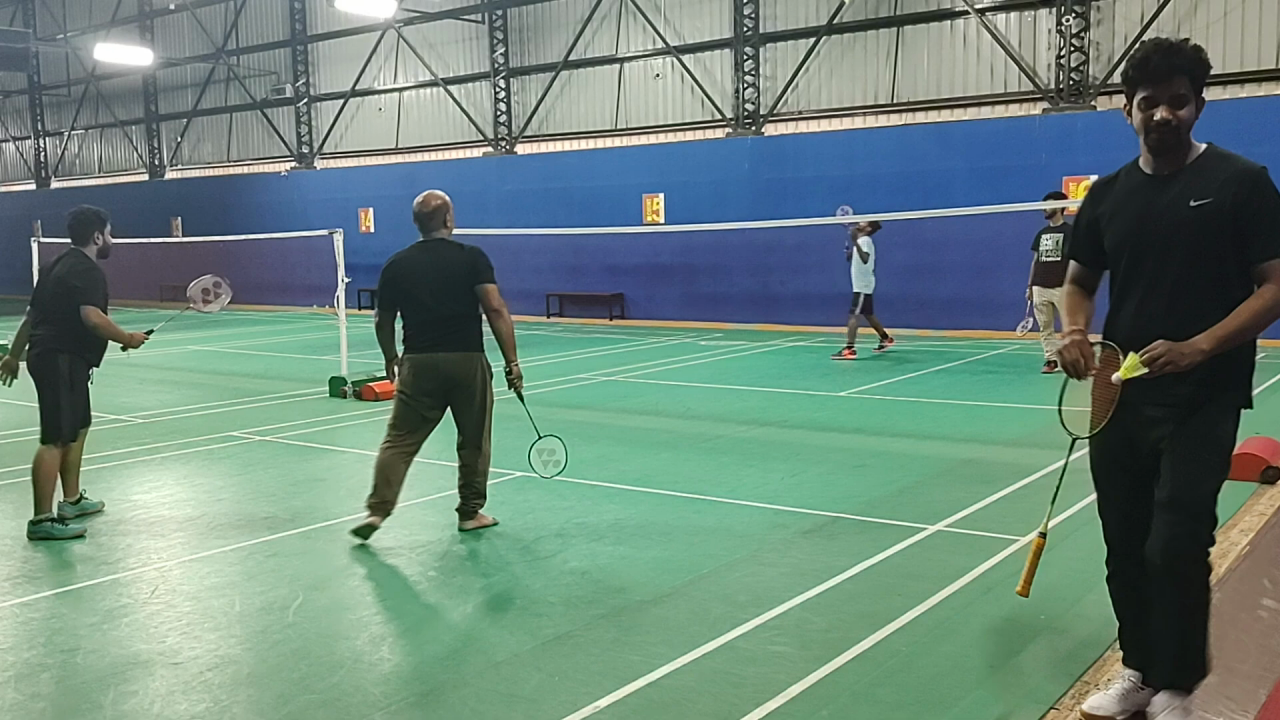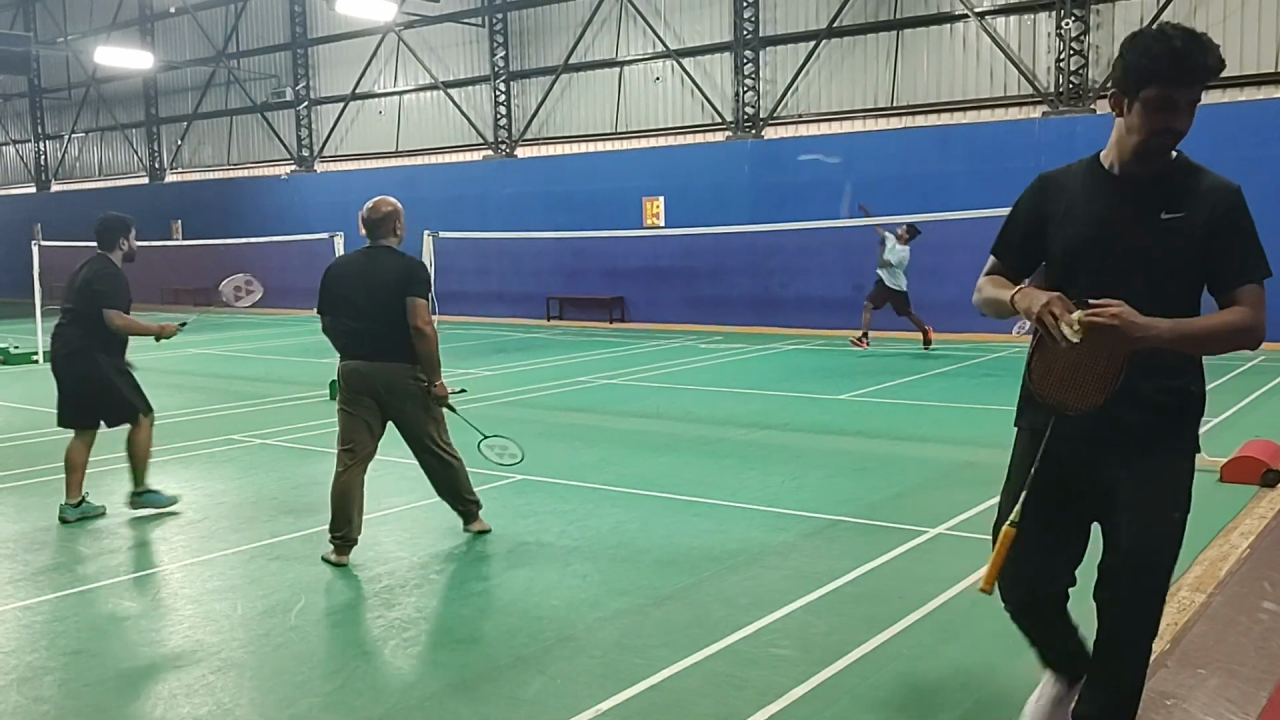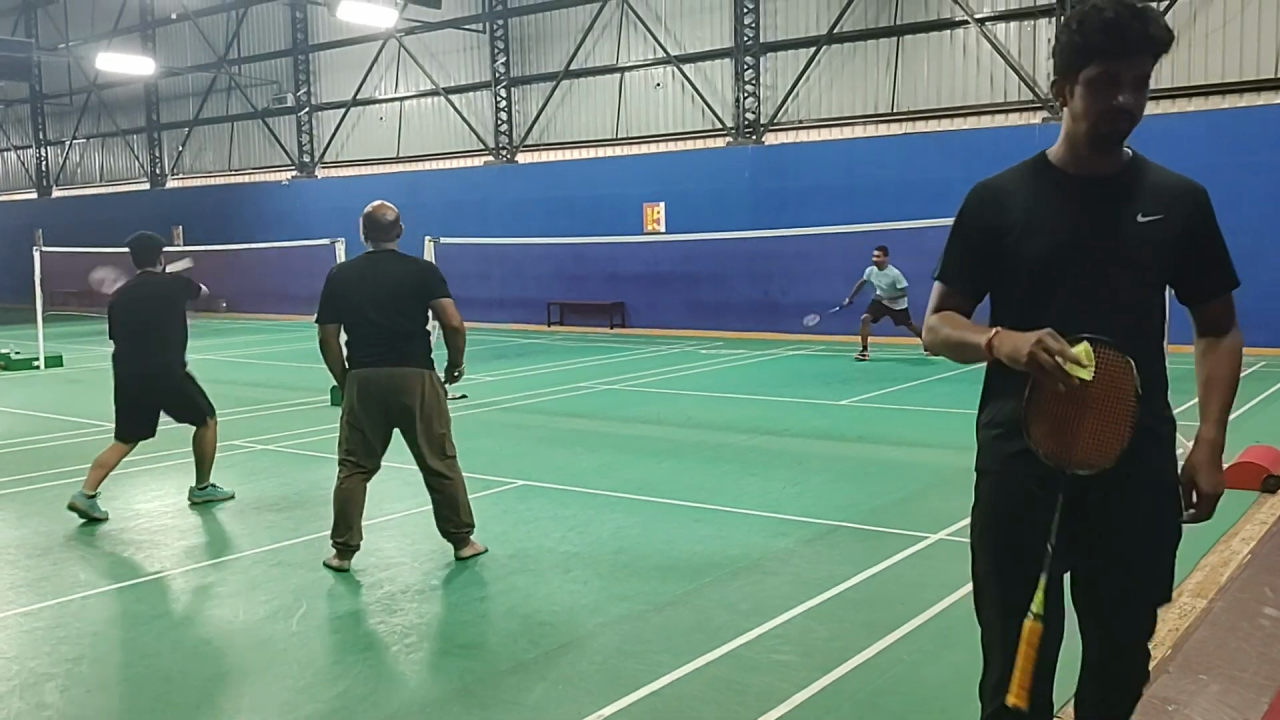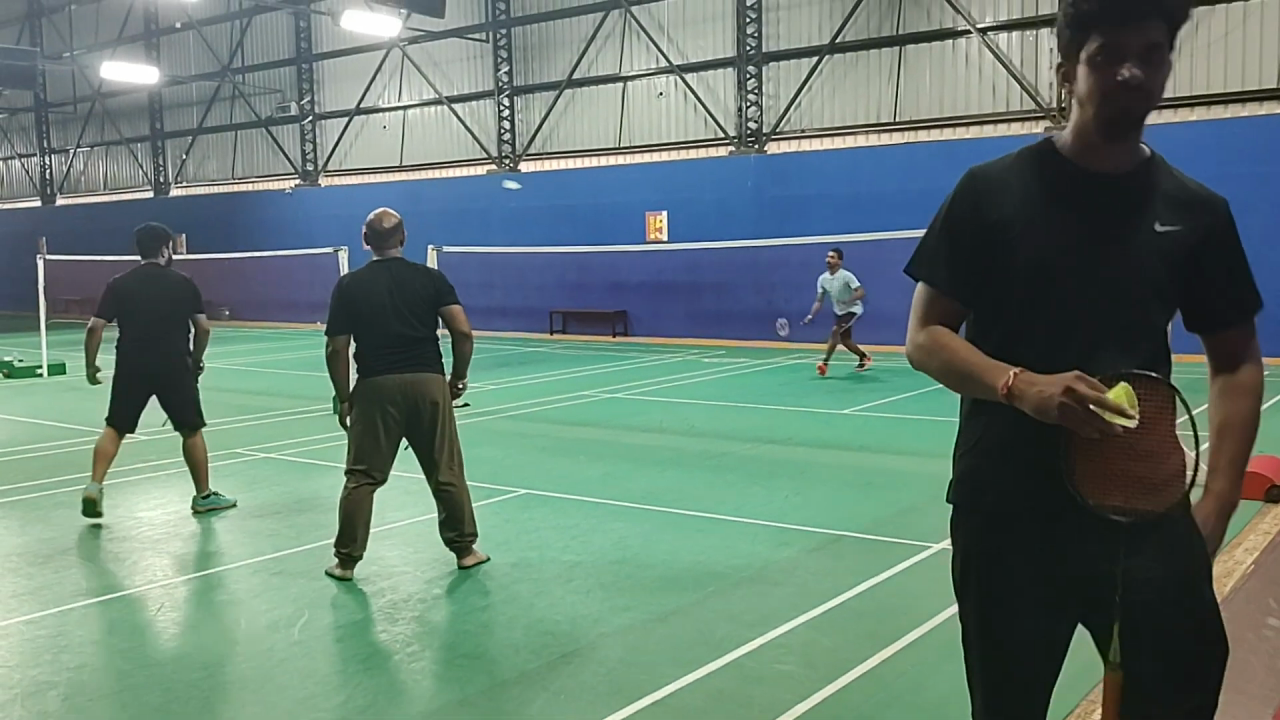
dt=0.4s
person 1, frame 1
right shoulder: (1108, 193)
right elbow: (1078, 283)
left wrist: (1201, 346)
right wrist: (1072, 330)
left hip: (1202, 406)
right hip: (1120, 403)
left knee: (1175, 548)
right knee: (1126, 551)
person 1, frame 2
left shoulder: (1215, 201)
right shoulder: (1053, 190)
left elbow: (1249, 322)
right elbow: (986, 287)
left wrist: (1155, 332)
right wrist: (1023, 298)
left hip: (1156, 441)
right hip: (1054, 426)
left knee: (1130, 603)
right knee: (1022, 580)
person 1, frame 3
left shoulder: (1179, 202)
right shoulder: (998, 201)
left elbow: (1220, 331)
right elbow: (938, 324)
left wrist: (1210, 442)
right wrist: (1002, 343)
left hip: (1138, 472)
right hip: (1019, 468)
left knee: (1122, 654)
person 1, frame 4
left shoulder: (1196, 213)
right shoulder: (989, 193)
left elbow: (1236, 363)
right elbow: (925, 337)
left wrist: (1218, 498)
right wrist: (1022, 385)
right hip: (1006, 506)
person 2, frame 1
left shoulder: (397, 265)
right shoulder: (472, 257)
left elbow: (383, 322)
right elbow: (495, 308)
left wrist: (391, 361)
right wrist: (512, 361)
left hip: (418, 363)
right hip: (466, 360)
left knee: (399, 441)
right knee: (474, 440)
left ankle: (376, 511)
right ankle: (470, 512)
person 2, frame 2
left shoulder: (336, 269)
right shoulder: (410, 268)
left elbow: (328, 326)
right elbow: (420, 326)
right wrist: (435, 378)
left hip: (355, 372)
right hip: (403, 373)
left knee: (351, 459)
right knee: (437, 450)
left ankle: (342, 545)
right ankle: (471, 515)
person 2, frame 3
left shoulder: (340, 276)
right shoulder: (423, 271)
left elbow: (327, 338)
right elbow: (453, 324)
left wrist: (343, 381)
right wrist: (455, 365)
left hip: (364, 379)
right hip: (416, 377)
left knee: (354, 468)
right knee: (440, 463)
left ankle: (343, 550)
right ankle: (461, 539)
person 2, frame 4
left shoulder: (349, 285)
right shoulder: (431, 278)
left elbow: (336, 350)
right elbow: (462, 331)
left wrist: (343, 398)
right wrist: (459, 377)
left hip: (376, 388)
right hip: (428, 383)
left knee: (362, 477)
right knee: (446, 472)
left ankle: (346, 559)
right ankle: (464, 549)
person 3, frame 1
left shoulder: (56, 266)
right shoulder: (88, 271)
left elbow: (32, 314)
right elbow: (93, 318)
right wrist: (126, 338)
left hip: (47, 357)
right hip: (63, 361)
left knee: (76, 430)
right knee: (58, 440)
left ankle: (72, 498)
right ankle: (43, 518)
person 3, frame 2
left shoulder: (88, 269)
right shoulder: (111, 276)
right elbow: (114, 320)
right wrist: (156, 330)
left hip: (67, 357)
right hip: (93, 360)
left knee: (85, 430)
right knee: (142, 418)
left ankle: (73, 502)
right ankle: (141, 491)
person 3, frame 3
left shoulder: (118, 297)
right shoulder: (174, 283)
left elbow: (117, 339)
right elbow: (200, 292)
right wrist: (195, 286)
left hip: (127, 374)
right hip: (167, 372)
left knee: (124, 440)
right knee: (206, 421)
left ankle: (86, 495)
right ankle: (202, 487)
person 3, frame 4
left shoulder: (119, 284)
right shoulder: (183, 283)
left elbow: (95, 327)
right elbow: (203, 328)
left wrist: (90, 364)
right wrist: (197, 360)
left hip: (131, 367)
right hip: (174, 366)
left knee: (114, 430)
right knee: (192, 432)
left ankle: (93, 488)
right ankle: (203, 496)
